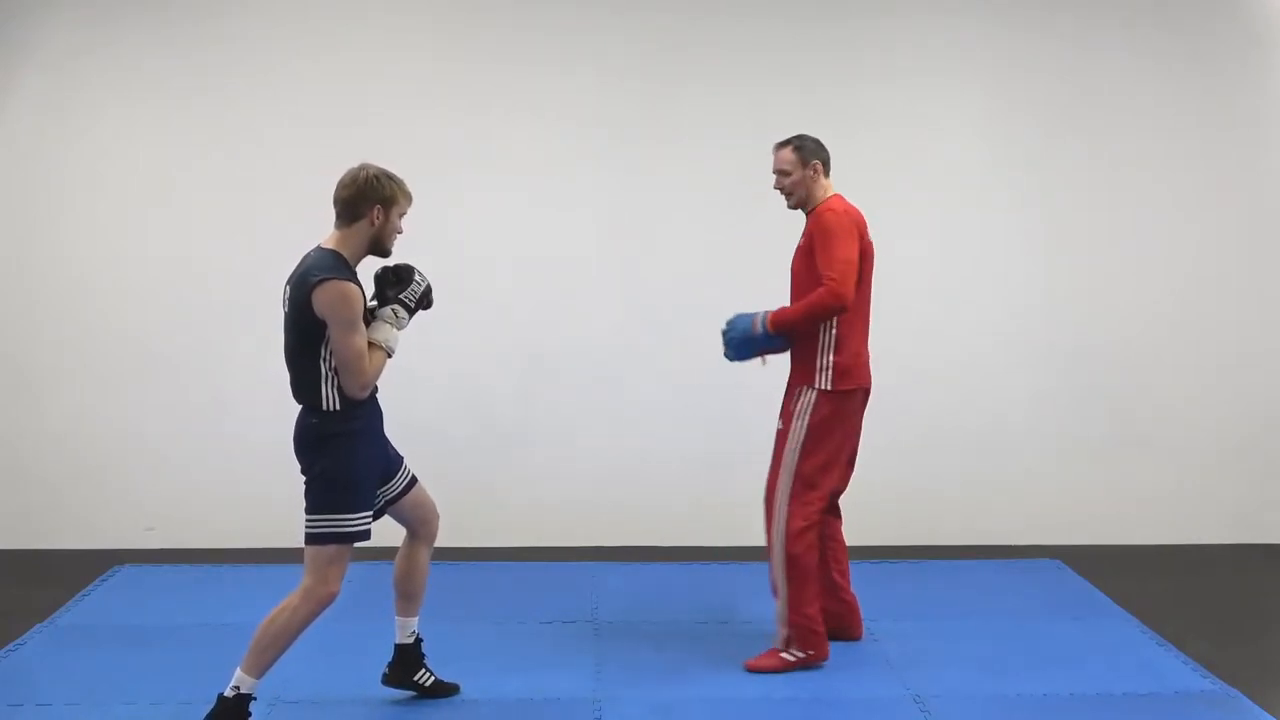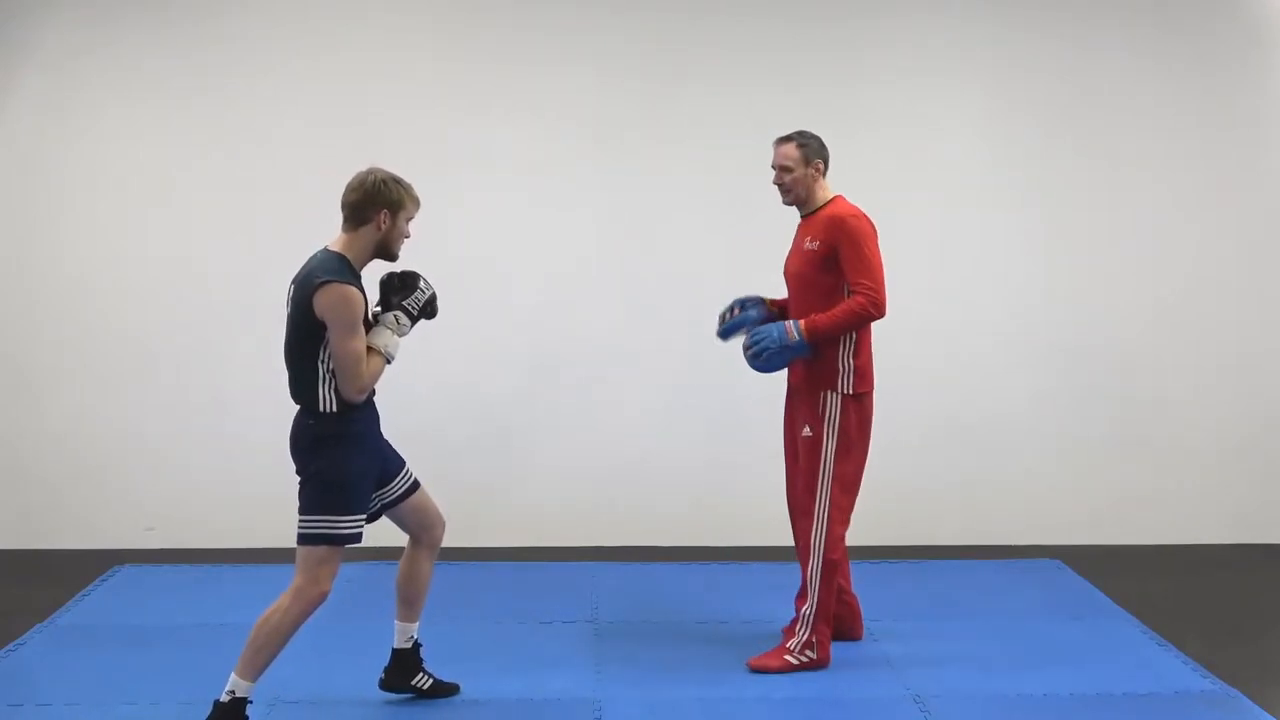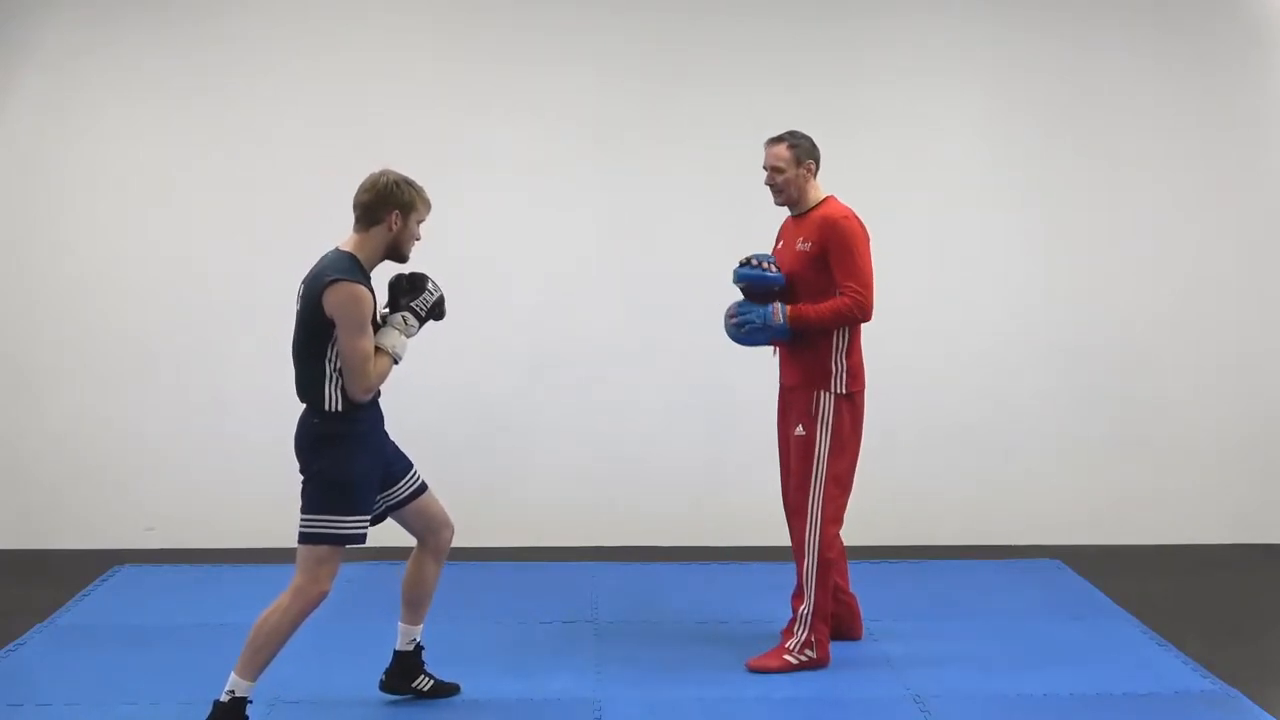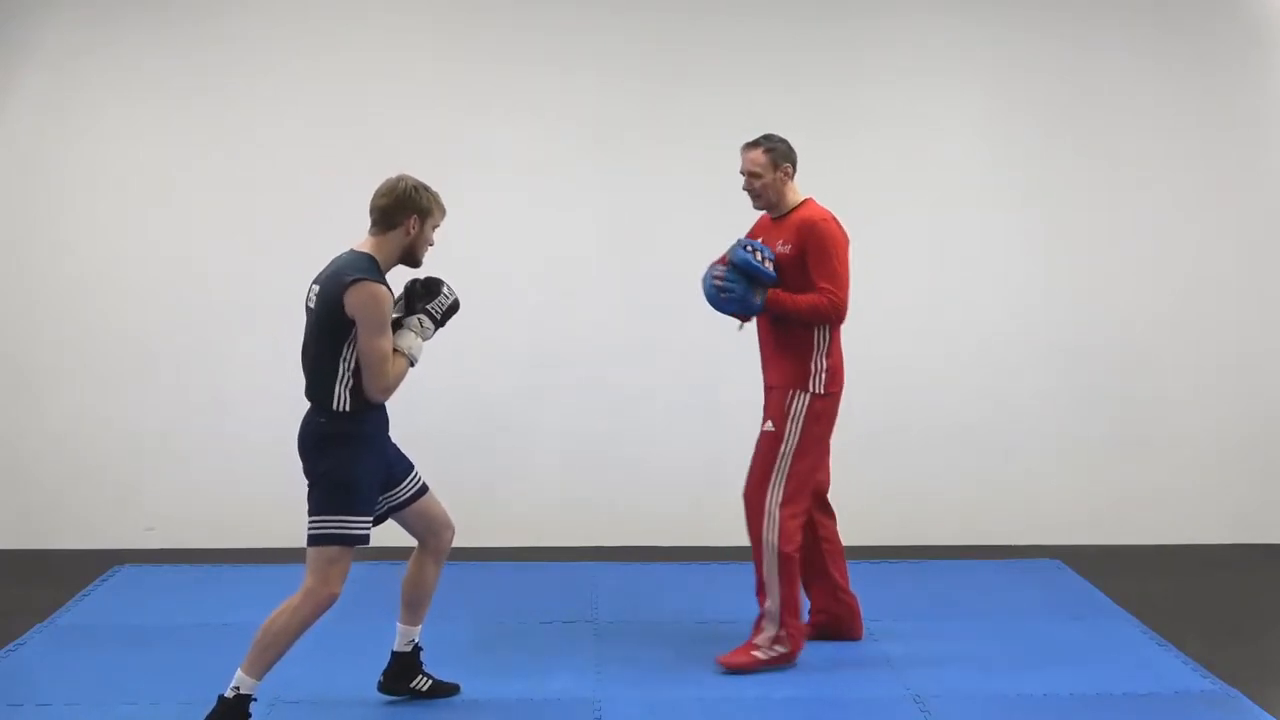
dt=0.3s
person 1, frame 1
left shoulder: (320, 266)
right shoulder: (336, 285)
right elbow: (359, 380)
left wrist: (382, 309)
right wrist: (393, 315)
left hip: (355, 431)
right hip: (337, 439)
left knee: (424, 522)
right knee: (321, 587)
left ankle: (406, 659)
person 1, frame 2
left shoulder: (327, 269)
right shoulder: (338, 288)
right elbow: (356, 384)
left wrist: (389, 315)
right wrist: (395, 322)
left hip: (358, 435)
right hip: (332, 442)
left knee: (429, 529)
right knee: (311, 587)
left ankle: (403, 664)
person 1, frame 3
left shoulder: (340, 269)
right shoulder: (348, 287)
right elbow: (361, 383)
left wrist: (398, 317)
right wrist: (405, 324)
left hip: (364, 435)
right hip: (337, 442)
left knee: (438, 533)
right knee: (311, 586)
left ankle: (405, 665)
person 1, frame 4
left shoulder: (344, 270)
right shoulder: (369, 288)
right elbow: (379, 385)
left wrist: (404, 320)
right wrist: (420, 326)
left hip: (362, 436)
right hip: (341, 442)
left knee: (438, 533)
right knee: (323, 587)
left ankle: (402, 666)
person 2, frame 1
left shoulder: (831, 217)
right shoulder: (842, 219)
left elbow: (834, 296)
left wrist: (769, 325)
right wrist: (780, 331)
left hip: (824, 382)
right hip: (842, 380)
left knee: (791, 505)
right knee: (817, 501)
left ankle: (802, 638)
right ankle: (838, 616)
person 2, frame 2
left shoulder: (847, 222)
right shoulder: (807, 227)
left elbow: (870, 301)
left wrist: (802, 331)
right wrist: (765, 309)
left hip: (838, 389)
right hip: (807, 386)
left knee: (821, 511)
right knee: (810, 507)
left ankle: (809, 640)
right ankle: (840, 615)
person 2, frame 3
left shoulder: (838, 224)
right shoulder: (790, 228)
left elbow: (859, 304)
right elbow: (789, 297)
left wrist: (785, 317)
right wrist: (760, 286)
left hip: (829, 388)
right hip: (797, 384)
left knee: (816, 510)
right knee: (804, 507)
left ankle: (807, 640)
right ankle: (839, 615)
person 2, frame 4
left shoulder: (817, 226)
right shoulder: (763, 227)
left elbow: (831, 306)
right elbow: (731, 289)
left wrist: (763, 297)
right wrist: (730, 273)
left hip: (807, 386)
right hip: (785, 384)
left knee: (770, 500)
right knee: (805, 502)
left ankle: (777, 634)
right ankle: (837, 614)
